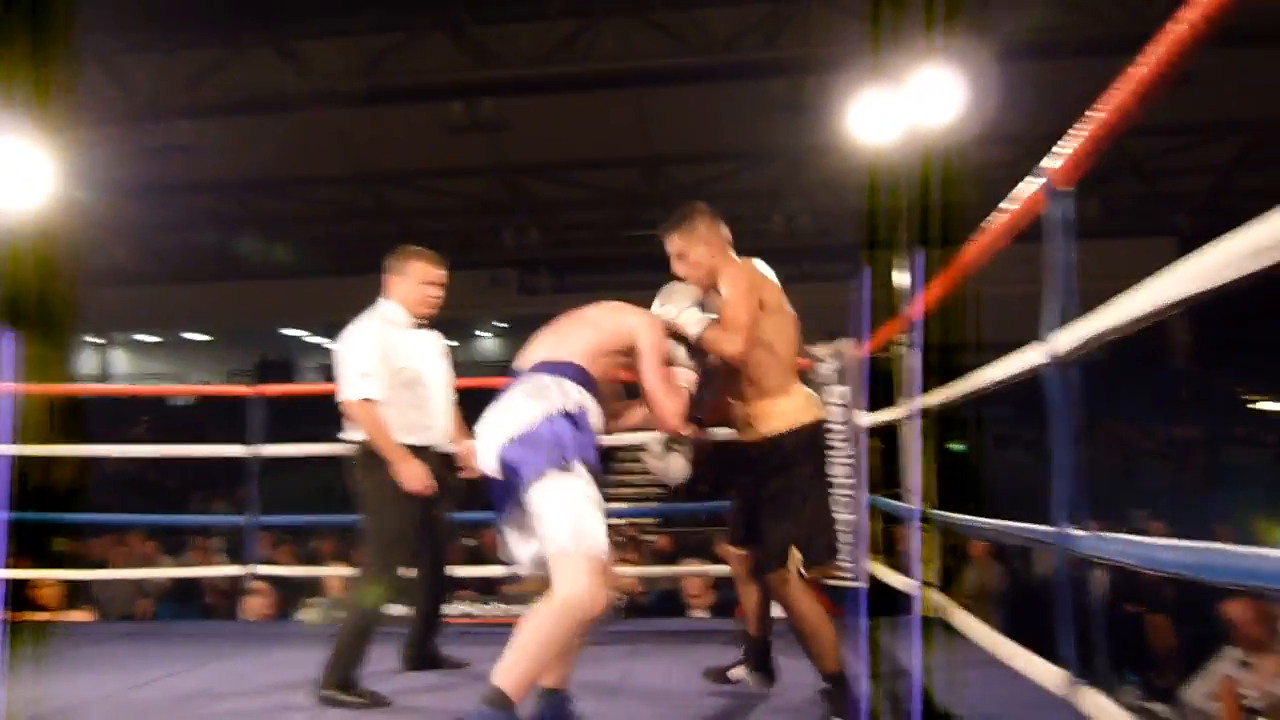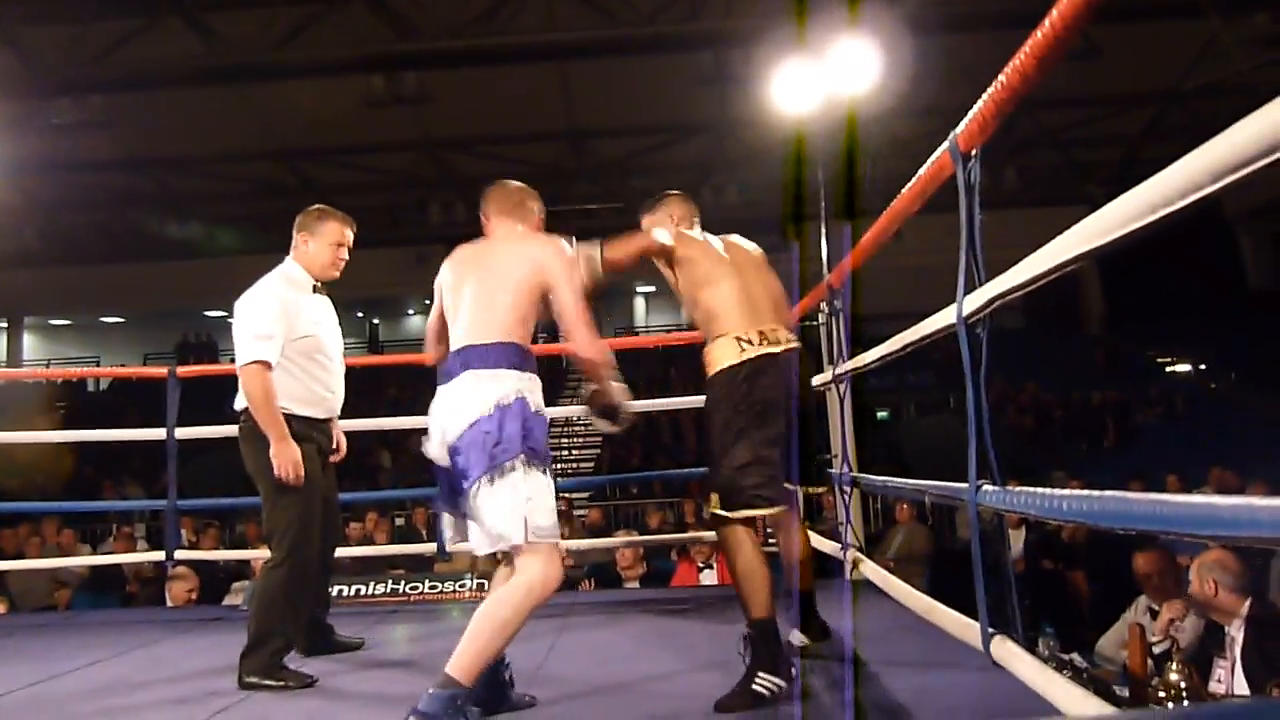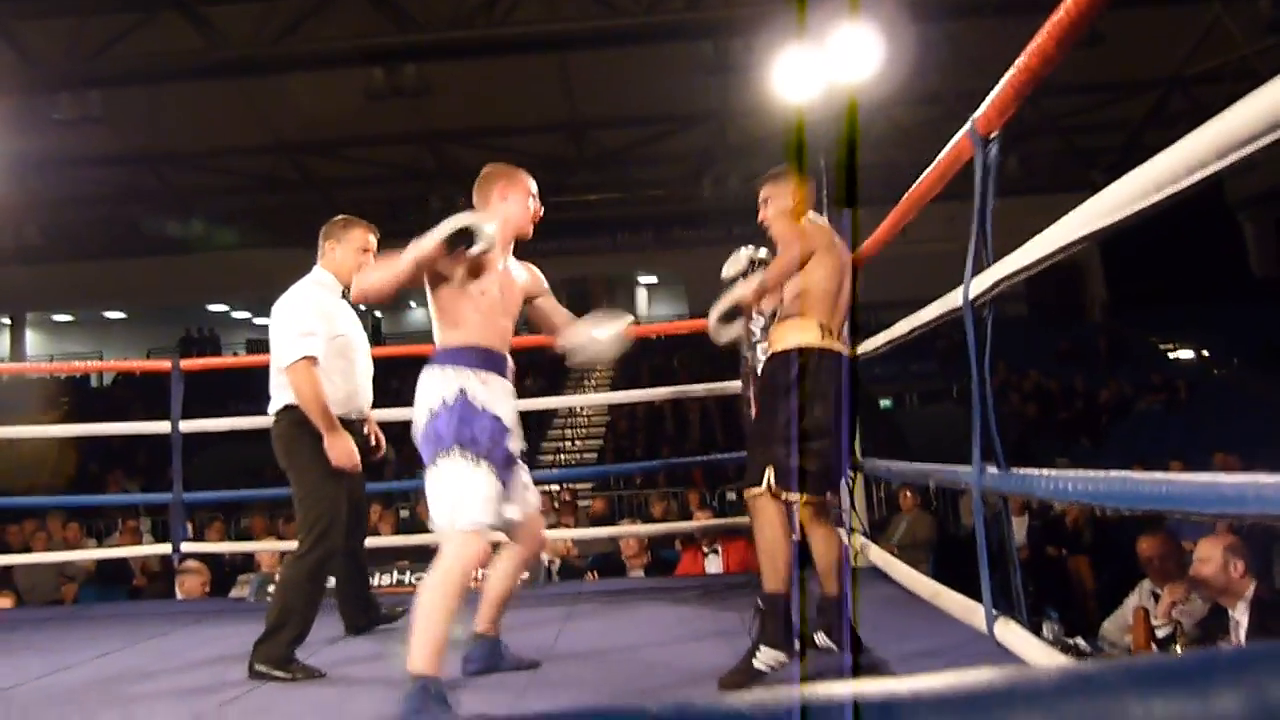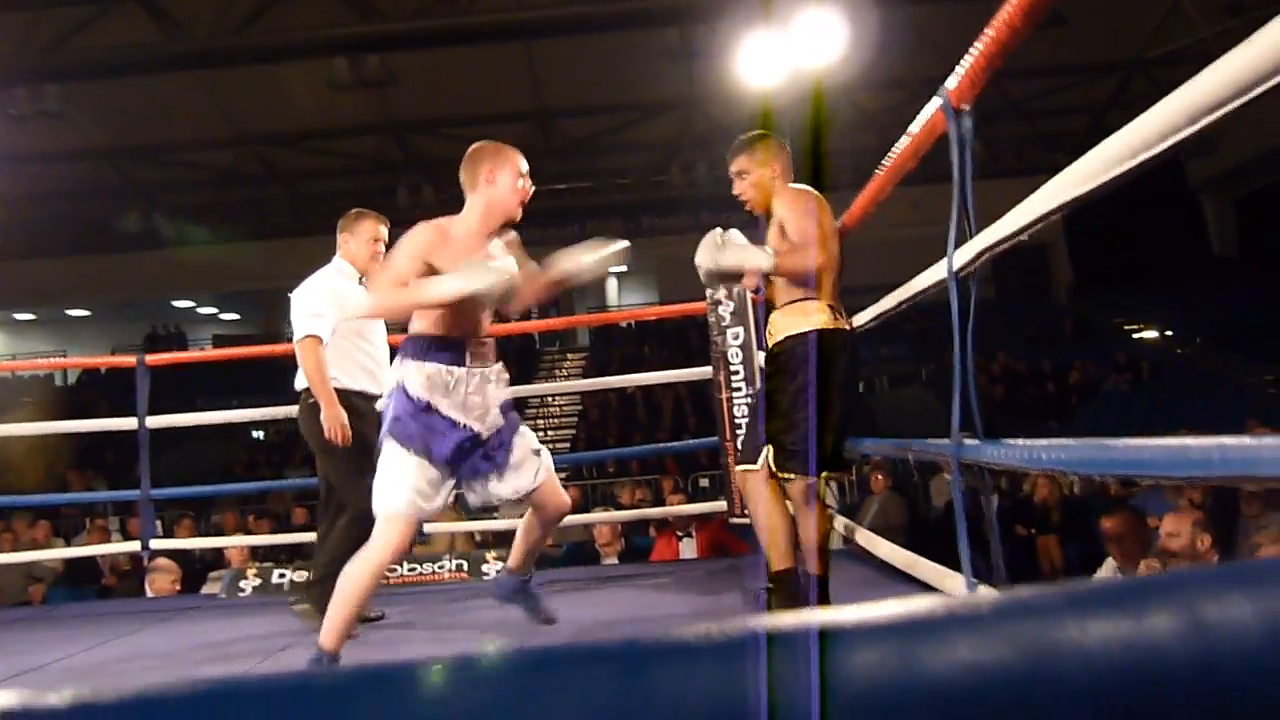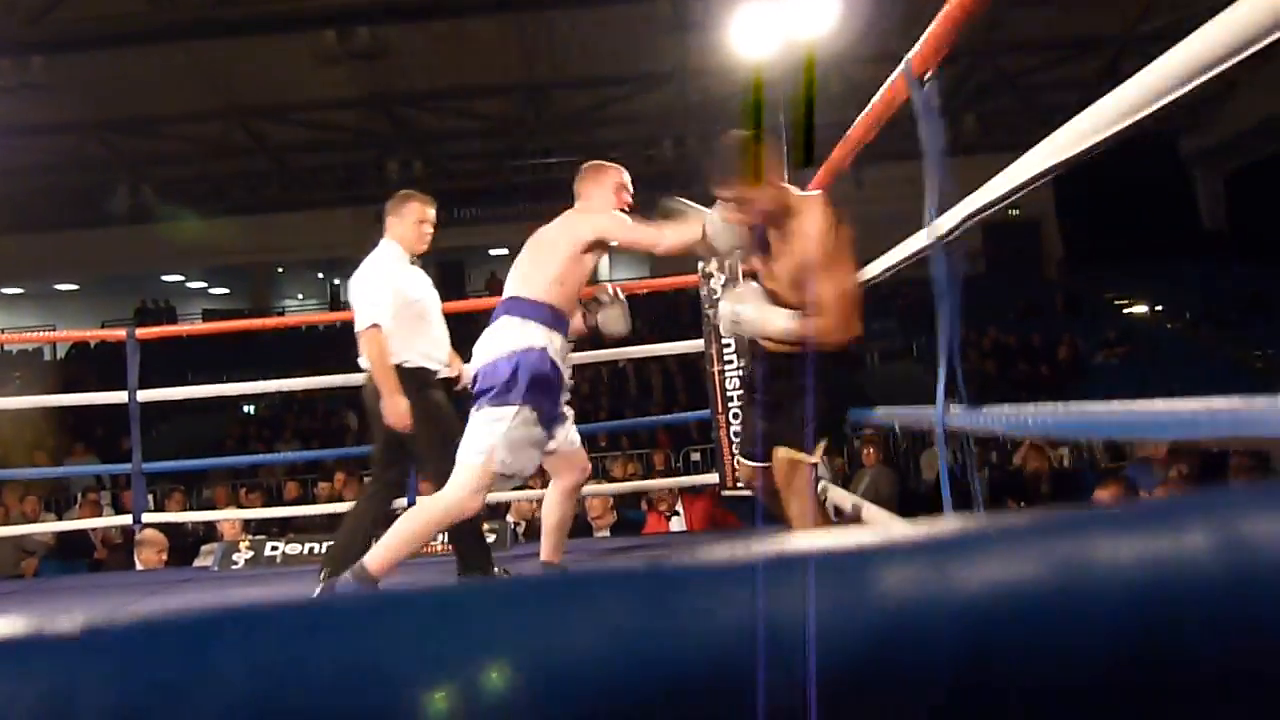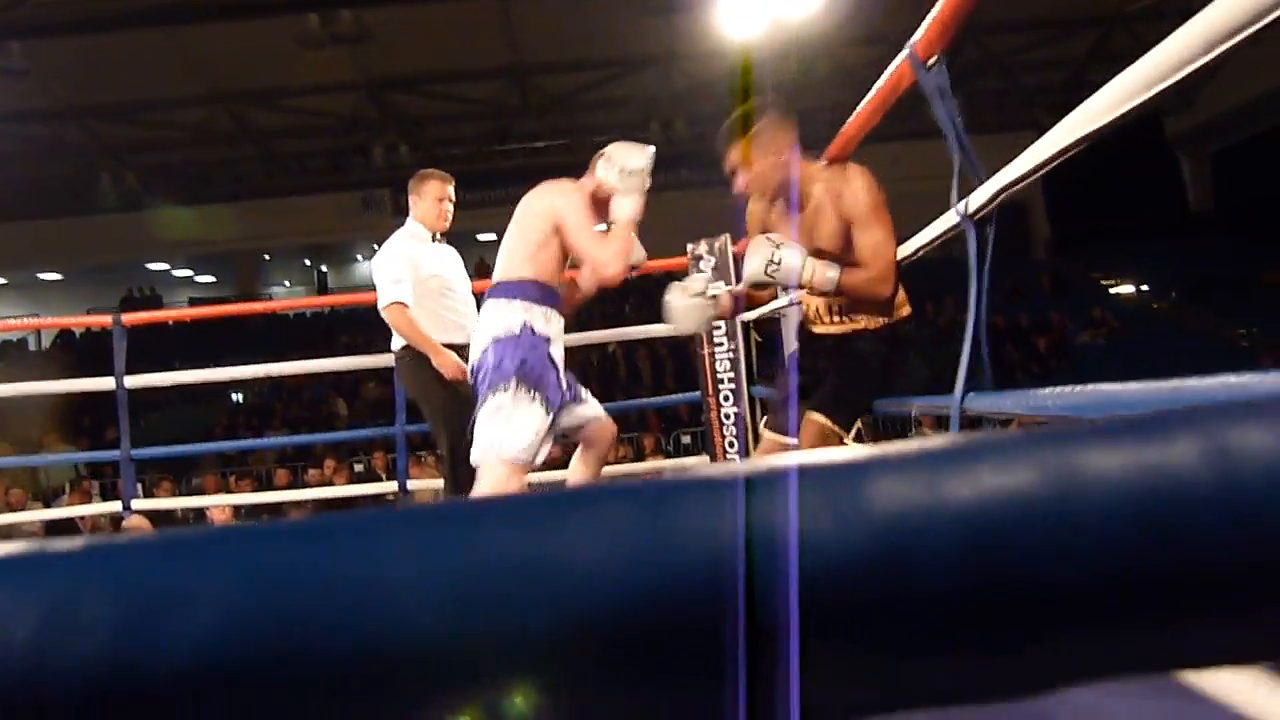
dt=0.4s
person 1, frame 1
left shoulder: (578, 330)
right shoulder: (642, 323)
right elbow: (672, 420)
left wrist: (632, 411)
right wrist: (680, 377)
left hip: (501, 426)
right hip: (542, 418)
left knee: (588, 576)
right knee: (584, 592)
person 1, frame 2
left shoulder: (454, 261)
right shoulder: (549, 250)
left elbow: (433, 350)
right elbow: (586, 349)
right wrist: (612, 394)
left hip: (454, 405)
right hip: (499, 400)
left knee: (528, 555)
right knee: (541, 572)
left ankle: (488, 675)
person 1, frame 3
left shoulder: (527, 276)
right shoulder: (458, 248)
left elbow: (569, 333)
right elbow: (364, 289)
left wrist: (601, 335)
right wrist: (434, 244)
left hip: (492, 406)
right hip: (455, 397)
left knee: (528, 534)
right knee: (467, 546)
left ankle: (484, 644)
person 1, frame 4
left shoulder: (501, 244)
right shoulder: (429, 237)
left elbow: (520, 298)
right elbow: (380, 302)
left wrist: (569, 270)
right wrist: (458, 284)
left hip: (481, 393)
right hip: (427, 394)
left knee: (554, 503)
right knee: (393, 540)
left ankle: (516, 576)
right ankle: (323, 660)
person 1, frame 5
left shoulder: (569, 241)
right shoulder: (584, 221)
right elbow: (657, 241)
left wrist: (590, 318)
right wrist: (706, 227)
left hip: (531, 362)
right hip: (519, 359)
left knee: (574, 469)
right knee: (465, 498)
left ankle: (551, 573)
right ankle: (356, 584)
person 1, frame 6
left shoulder: (563, 204)
right shoulder: (566, 193)
right elbow: (610, 270)
right wrist: (627, 204)
left hip: (531, 341)
right hip: (514, 335)
left knee: (601, 435)
right knee: (502, 487)
person 2, frame 1
left shoulder: (745, 277)
right shoulder: (720, 296)
left elbow: (732, 351)
left wrist: (686, 319)
left hip: (788, 438)
right hip: (761, 439)
left knee: (783, 574)
right knee: (743, 555)
right ankle: (757, 661)
person 2, frame 2
left shoulder: (674, 243)
right shoulder: (744, 247)
left elbow: (618, 253)
right elbow: (787, 316)
left hip: (741, 373)
right hip: (782, 364)
left knee: (733, 517)
right knee: (779, 503)
left ankle: (769, 662)
right ankle: (810, 625)
person 2, frame 3
left shoulder: (798, 223)
right shoulder: (836, 247)
left elbow: (799, 252)
left wrist: (744, 294)
right wrist: (769, 289)
left hip: (799, 360)
right hip: (831, 363)
left knee: (767, 493)
right knee: (809, 501)
left ankle: (774, 636)
right ankle: (836, 627)
person 2, frame 4
left shoulder: (795, 199)
right shoulder: (804, 209)
left elbow: (817, 260)
left wrist: (753, 258)
right wrist: (738, 255)
left hip: (806, 343)
right hip: (823, 342)
left knee: (755, 474)
right knee: (803, 480)
left ankle: (789, 604)
right ankle: (816, 606)
person 2, frame 5
left shoulder: (816, 228)
right shoulder: (747, 212)
left elbow: (837, 330)
left wrist: (765, 318)
left hip: (817, 353)
right hip: (772, 352)
left knee: (788, 465)
right knee: (753, 468)
person 2, frame 6
left shoulder: (851, 187)
right shoulder: (762, 209)
left elbow: (881, 285)
right elbow: (758, 291)
left wrist: (805, 269)
right wrist: (711, 301)
left hip: (875, 334)
right hip: (818, 335)
left knee: (812, 443)
right knee: (771, 455)
person 3, frame 1
left shoulder: (430, 339)
right shoulder: (369, 335)
right elbow: (359, 405)
left wrist: (462, 446)
right wrist: (401, 461)
left hip: (427, 461)
right hip: (386, 464)
left knee: (435, 559)
right knee: (384, 566)
left ankle: (421, 650)
right ankle: (338, 677)
person 3, frame 2
left shoulder: (320, 302)
right shoulder: (270, 296)
right elbow: (253, 370)
left wrist: (332, 426)
right wrist: (281, 441)
left hip: (312, 433)
right hip: (280, 436)
left knee: (322, 537)
right knee: (294, 545)
left ankle: (313, 632)
right ankle: (261, 664)
person 3, frame 3
left shoulder: (338, 305)
right shoulder: (306, 300)
right elbow: (301, 370)
left wrist: (364, 422)
right wrist: (333, 433)
left hip: (339, 432)
right hip: (309, 432)
left knee: (351, 528)
right knee: (320, 539)
left ankle: (359, 611)
right ankle: (273, 653)
person 3, frame 4
left shoulder: (359, 293)
right shoulder: (324, 286)
right elbow: (308, 345)
right wrist: (330, 407)
left hip: (356, 408)
right hip: (337, 408)
left knee: (343, 506)
right knee: (365, 503)
left ankle: (332, 601)
right ankle: (317, 594)
person 3, frame 5
left shoulder: (414, 273)
right shoulder: (379, 271)
right elbow: (371, 334)
left wrist: (458, 366)
right wrist: (392, 393)
left hip: (415, 386)
right hip: (406, 387)
left knee: (384, 483)
right knee: (456, 471)
left ankle: (337, 566)
right ankle: (476, 568)
person 3, frame 6
left shoulder: (448, 254)
right shoulder: (400, 250)
right elbow: (393, 308)
right wrist: (437, 353)
left hip: (457, 360)
right hip: (427, 362)
left knee: (468, 449)
right knee: (461, 451)
